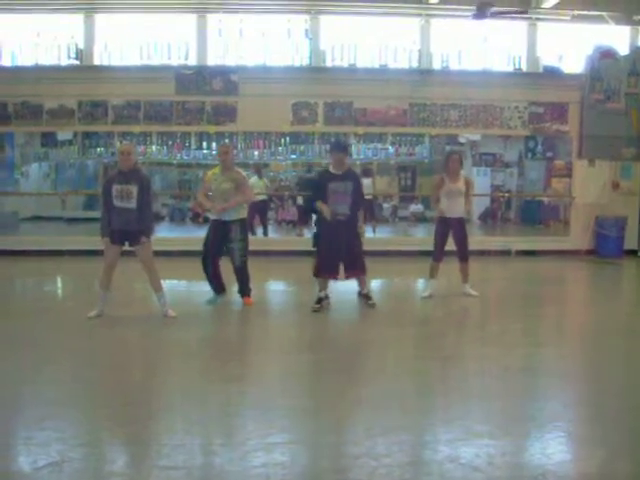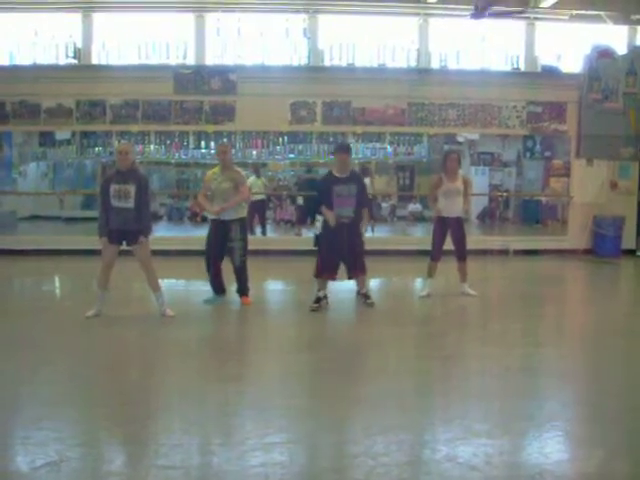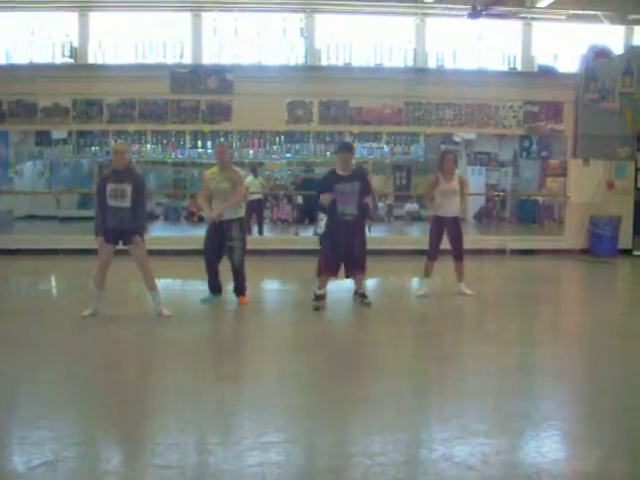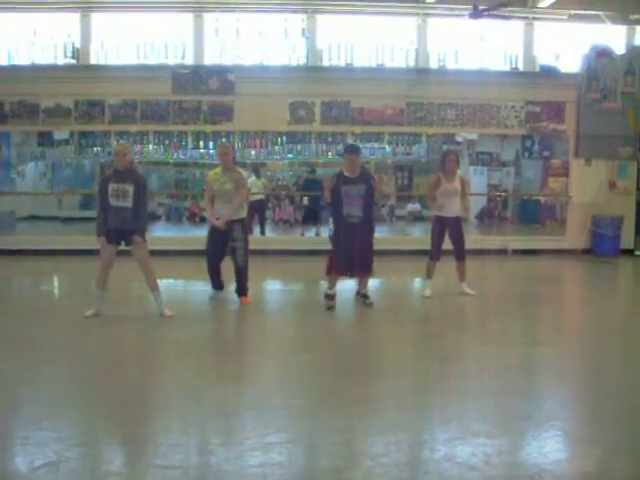
dt=0.1s
person 1, frame 1
left shoulder: (142, 179)
right shoulder: (111, 180)
left elbow: (147, 207)
right elbow: (106, 208)
left wrist: (147, 232)
right wrist: (104, 232)
left hip: (137, 229)
right hip: (116, 230)
left knee: (150, 267)
right knee: (108, 267)
left ankle: (165, 307)
right ankle: (100, 307)
person 1, frame 2
left shoulder: (140, 179)
right shoulder: (109, 180)
left elbow: (145, 207)
right elbow: (103, 208)
left wrist: (145, 232)
right wrist: (102, 232)
left hip: (135, 229)
right hip: (114, 229)
left knee: (148, 266)
right knee: (105, 266)
left ankle: (163, 307)
right ankle: (98, 307)
person 1, frame 3
left shoulder: (137, 178)
right shoulder: (105, 179)
left elbow: (141, 207)
right elbow: (100, 207)
left wrist: (140, 231)
right wrist: (98, 231)
left hip: (131, 229)
right hip: (110, 229)
left knee: (144, 266)
right knee: (102, 266)
left ankle: (159, 306)
right ankle: (94, 306)
person 1, frame 4
left shoulder: (138, 179)
right shoulder: (107, 179)
left elbow: (142, 207)
right elbow: (102, 207)
left wrist: (140, 231)
right wrist: (100, 232)
left hip: (132, 229)
right hip: (112, 229)
left knee: (146, 266)
right knee: (104, 266)
left ankle: (161, 307)
right ankle: (97, 307)
person 2, frame 1
left shoulder: (353, 176)
right shoulder: (322, 176)
left elbow: (359, 201)
right elbow: (316, 199)
left wrist: (360, 222)
right wrist: (323, 208)
left hip: (349, 225)
right hip: (328, 225)
left knee: (356, 258)
right knee: (325, 260)
left ankle: (364, 291)
right ankle: (322, 295)
person 2, frame 2
left shoulder: (357, 178)
right shoulder: (327, 180)
left elbow: (364, 202)
right elbow: (321, 203)
left wrist: (365, 219)
right wrist: (327, 214)
left hip: (353, 227)
right hip: (332, 227)
left knee: (357, 259)
right knee: (325, 261)
left ankle: (363, 291)
right ankle: (321, 295)
person 2, frame 3
left shoulder: (361, 174)
right shoulder: (330, 177)
left elbow: (368, 195)
right elbow: (321, 200)
left wrist: (369, 201)
right wrist: (324, 199)
left hip: (356, 224)
right hip: (335, 224)
left knee: (359, 258)
right knee: (328, 258)
left ankle: (360, 290)
right ankle: (320, 293)
person 2, frame 4
left shoulder: (367, 177)
right shoulder: (337, 178)
left elbow: (373, 199)
right elbow: (329, 202)
left wrist: (377, 190)
right wrist: (327, 190)
left hip: (363, 226)
right hip: (342, 226)
left knee: (365, 259)
right knee: (338, 258)
left ankle: (362, 291)
right ankle: (330, 292)
person 3, frame 1
left shoulder: (238, 175)
right shoulder: (211, 175)
left elbow: (249, 196)
right elbow: (200, 195)
left wrist: (226, 206)
right wrist: (212, 206)
left hip: (237, 221)
right hip: (217, 221)
left knee: (239, 259)
right knee: (209, 258)
left ankle: (245, 293)
right ankle: (218, 290)
person 3, frame 2
left shoulder: (238, 174)
right shoulder: (211, 175)
left elbow: (244, 195)
right elbow: (201, 196)
left wrist: (223, 207)
right wrist: (210, 208)
left hip: (236, 220)
right hip: (217, 221)
left knee: (239, 258)
right knee: (212, 258)
left ankle: (243, 292)
right ankle: (218, 291)
person 3, frame 3
left shoulder: (236, 174)
right shoulder: (209, 175)
left elbow: (240, 196)
right elbow: (202, 197)
left wrist: (219, 212)
right wrist: (208, 213)
left hip: (235, 220)
right hip: (215, 220)
left knee: (237, 258)
right knee: (210, 257)
left ankle: (240, 292)
right ankle: (215, 292)
person 3, frame 4
left shoulder: (239, 175)
right shoulder: (212, 176)
left elbow: (242, 199)
right elbow: (208, 199)
left wrist: (225, 218)
right wrist: (212, 218)
left hip: (237, 221)
right hip: (217, 221)
left knee: (240, 258)
right knee: (212, 256)
left ankle: (242, 293)
right ankle: (217, 287)
person 4, frame 1
left shoulder: (465, 180)
right shoulder: (441, 180)
left elbow: (468, 198)
right elbow: (434, 200)
left wrist: (468, 207)
right wrist: (438, 208)
left hip: (459, 219)
right hip: (443, 219)
left knee: (464, 254)
right knee: (437, 253)
left ankle: (466, 286)
right ankle: (430, 287)
person 4, frame 2
left shoulder: (464, 180)
right shoulder: (439, 179)
left elbow: (466, 197)
right elbow: (431, 199)
left wrist: (466, 206)
right wrist: (435, 207)
left hip: (457, 219)
right hip: (441, 218)
left knee: (462, 253)
right knee: (435, 252)
left ankle: (464, 286)
right ankle: (428, 286)
person 4, frame 3
left shoulder: (460, 180)
right shoulder: (435, 179)
left elbow: (463, 197)
right elbow: (428, 198)
left wrist: (463, 206)
right wrist: (432, 205)
left hip: (454, 218)
right hip: (438, 218)
left knee: (459, 253)
right knee: (432, 252)
left ankle: (461, 285)
right ankle: (425, 285)
person 4, frame 4
left shoulder: (462, 180)
right shoulder: (437, 179)
left elbow: (464, 196)
right elbow: (429, 199)
left wrist: (465, 205)
right wrist: (435, 205)
left hip: (455, 219)
right hip: (440, 218)
left knee: (460, 253)
right knee: (434, 252)
left ankle: (463, 285)
right ankle: (428, 286)
